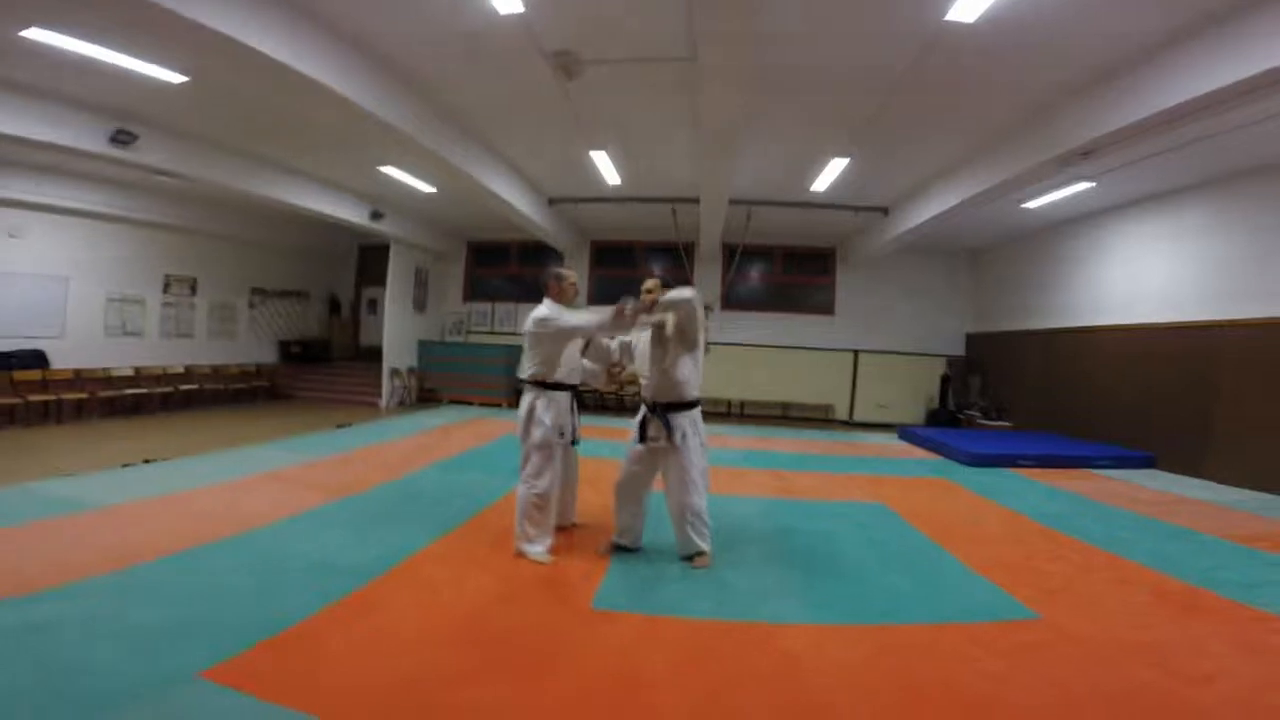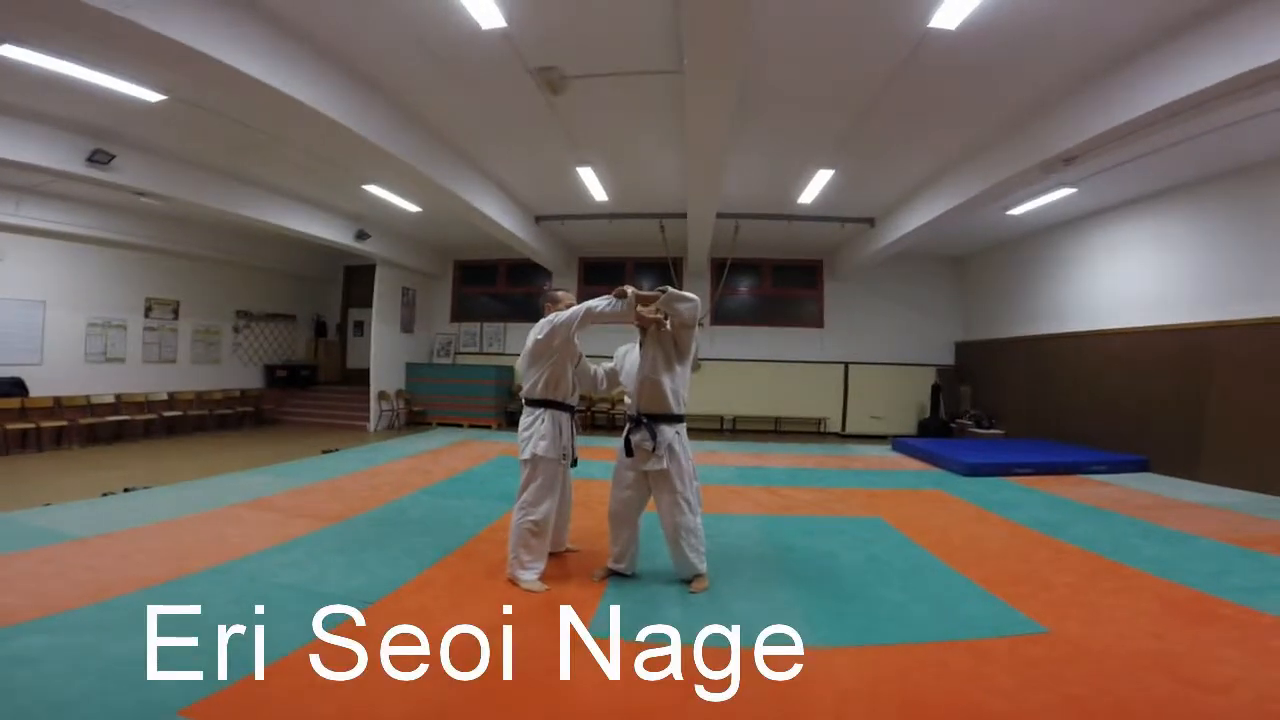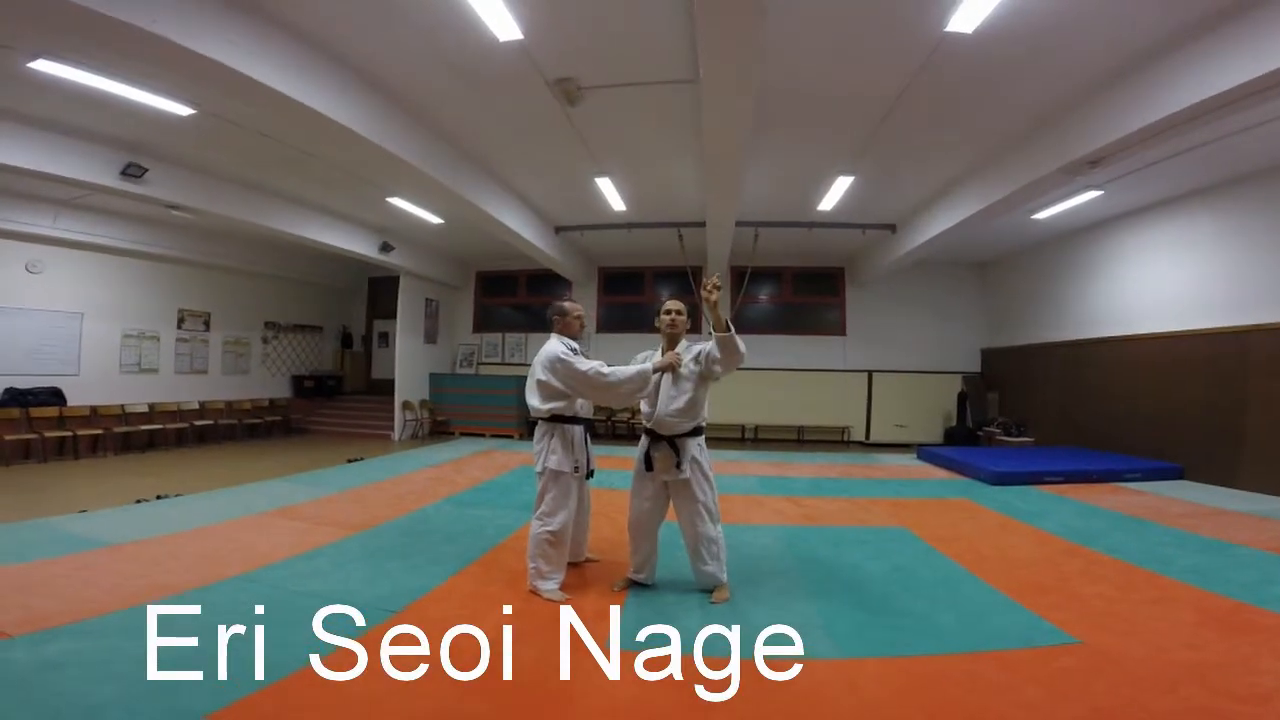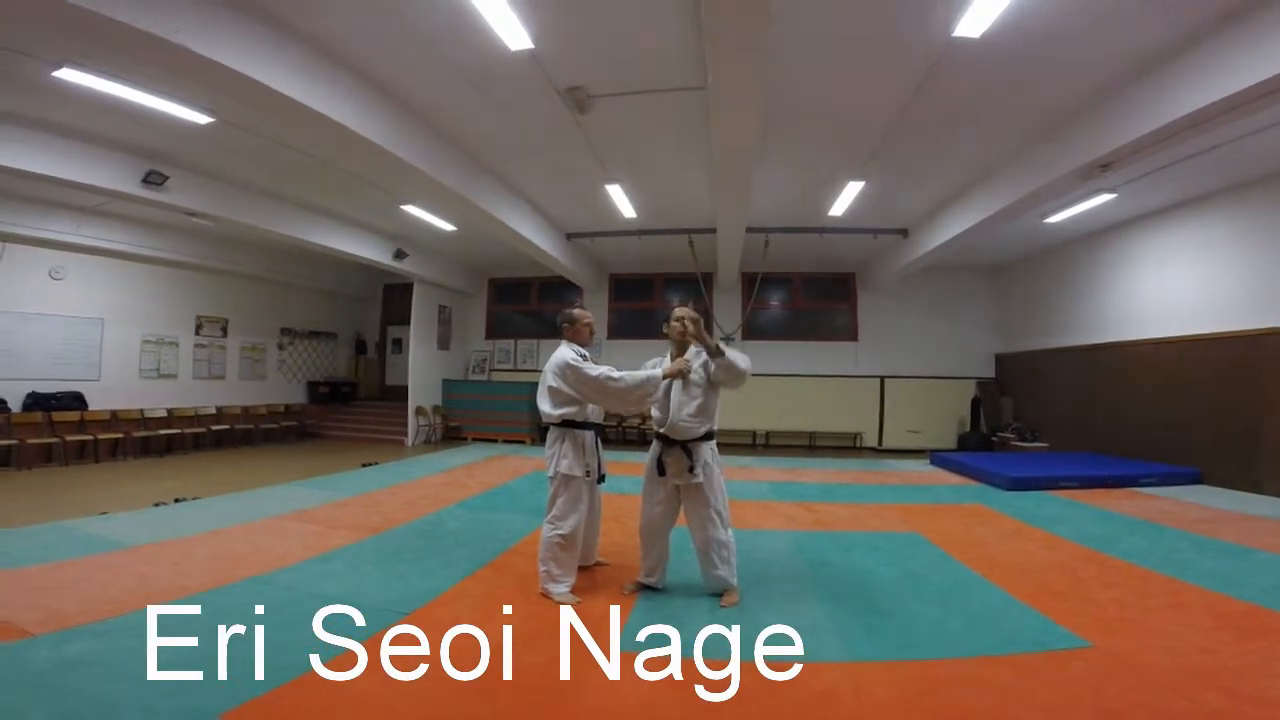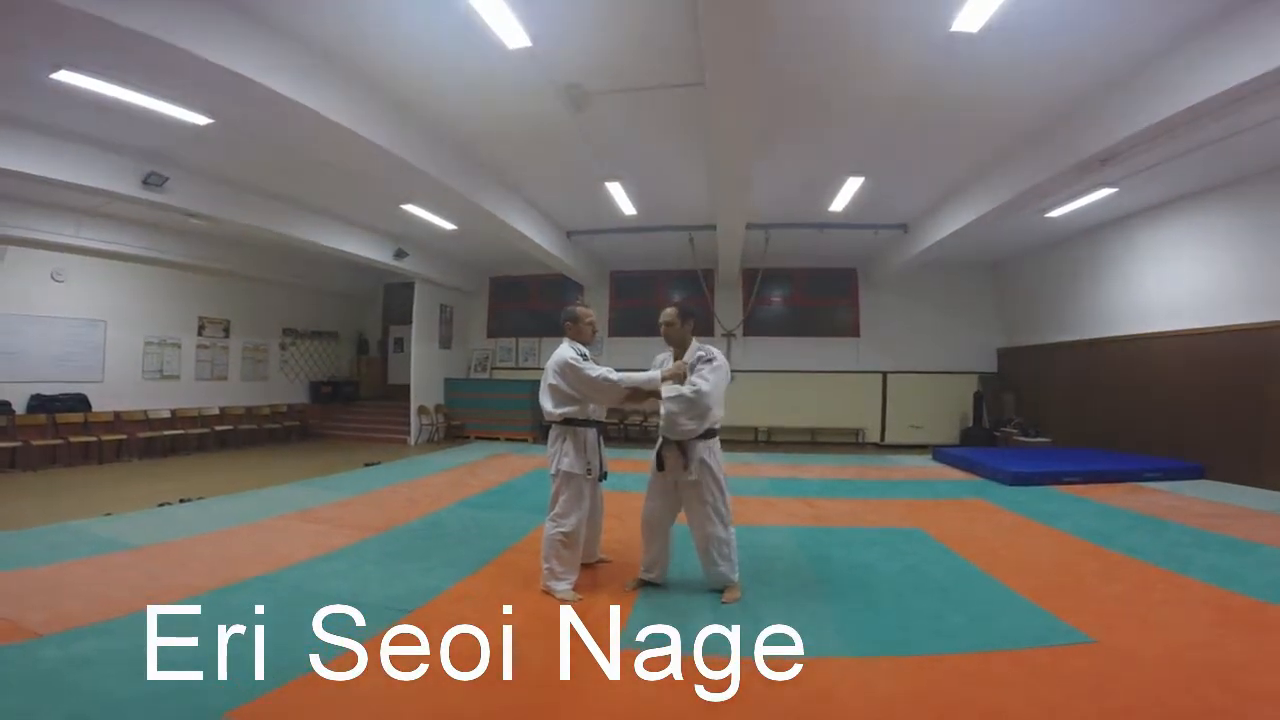
dt=1s
person 1, frame 1
left shoulder: (685, 325)
right shoulder: (641, 334)
left elbow: (687, 299)
right elbow: (616, 352)
left wrist: (649, 308)
left hip: (681, 420)
right hip: (649, 418)
left knee: (685, 488)
right knee: (630, 482)
left ankle: (697, 547)
right ankle: (626, 538)
person 1, frame 2
left shoulder: (675, 339)
right shoulder: (626, 353)
left elbow: (690, 305)
right elbow: (600, 380)
left wrist: (646, 297)
right wrist: (576, 359)
left hip: (667, 437)
right hip: (634, 436)
left knee: (680, 508)
right knee: (622, 507)
left ankle: (695, 569)
right ankle: (620, 563)
person 1, frame 3
left shoulder: (701, 355)
right shoulder: (643, 360)
left elbow: (732, 355)
left wrist: (714, 312)
left hip: (688, 449)
right hip: (651, 448)
left knee: (700, 520)
right knee: (641, 518)
left ankle: (716, 580)
right ankle: (640, 573)
person 1, frame 4
left shoulder: (707, 361)
right shoulder: (653, 366)
left elbow: (740, 371)
left wrist: (706, 341)
left hip: (699, 454)
right hip: (663, 453)
left knee: (711, 524)
right knee: (653, 522)
left ankle: (727, 584)
right ankle: (649, 577)
person 1, frame 5
left shoulder: (710, 358)
right shoulder: (662, 361)
left elbow: (699, 396)
right elbow: (652, 388)
left wrist: (653, 393)
left hip: (699, 451)
right hip: (669, 448)
left knee: (711, 521)
right knee: (655, 517)
left ankle: (728, 580)
right ankle: (652, 573)
person 2, frame 1
left shoulder: (561, 317)
right shoulder: (544, 317)
left elbow: (574, 361)
right elbow: (581, 324)
left wrist: (604, 372)
right wrist: (617, 319)
left hip: (562, 403)
right hip: (543, 405)
left knee: (565, 467)
right knee: (539, 474)
left ankle: (561, 518)
right ankle: (530, 542)
person 2, frame 2
left shoulder: (557, 338)
right shoulder: (547, 329)
right elbow: (586, 312)
right wrist: (626, 305)
left hip: (556, 422)
right hip: (543, 425)
left knee: (558, 492)
right knee: (536, 498)
left ankle: (554, 543)
right ankle: (523, 570)
person 2, frame 3
left shoulder: (566, 351)
right shoulder: (556, 354)
left elbow: (588, 385)
right elbow: (602, 379)
right wrist: (655, 367)
left hip: (571, 436)
right hip: (558, 439)
left knee: (577, 502)
right knee: (554, 511)
left ankle: (573, 553)
right ankle: (543, 579)
person 2, frame 4
left shoulder: (576, 358)
right shoulder: (567, 361)
left elbow: (600, 392)
right elbow: (613, 383)
left wrist: (637, 407)
right wrist: (664, 373)
left hip: (583, 441)
right hip: (569, 444)
left knee: (588, 506)
right knee: (565, 515)
left ankle: (584, 557)
right ankle: (554, 582)
person 2, frame 5
left shoulder: (578, 356)
right shoulder: (567, 359)
left elbow: (599, 390)
right elbow: (611, 383)
right wrist: (663, 375)
left hip: (585, 438)
right hip: (571, 441)
left knee: (590, 504)
right knee: (567, 513)
left ankle: (587, 554)
right ankle: (556, 580)
